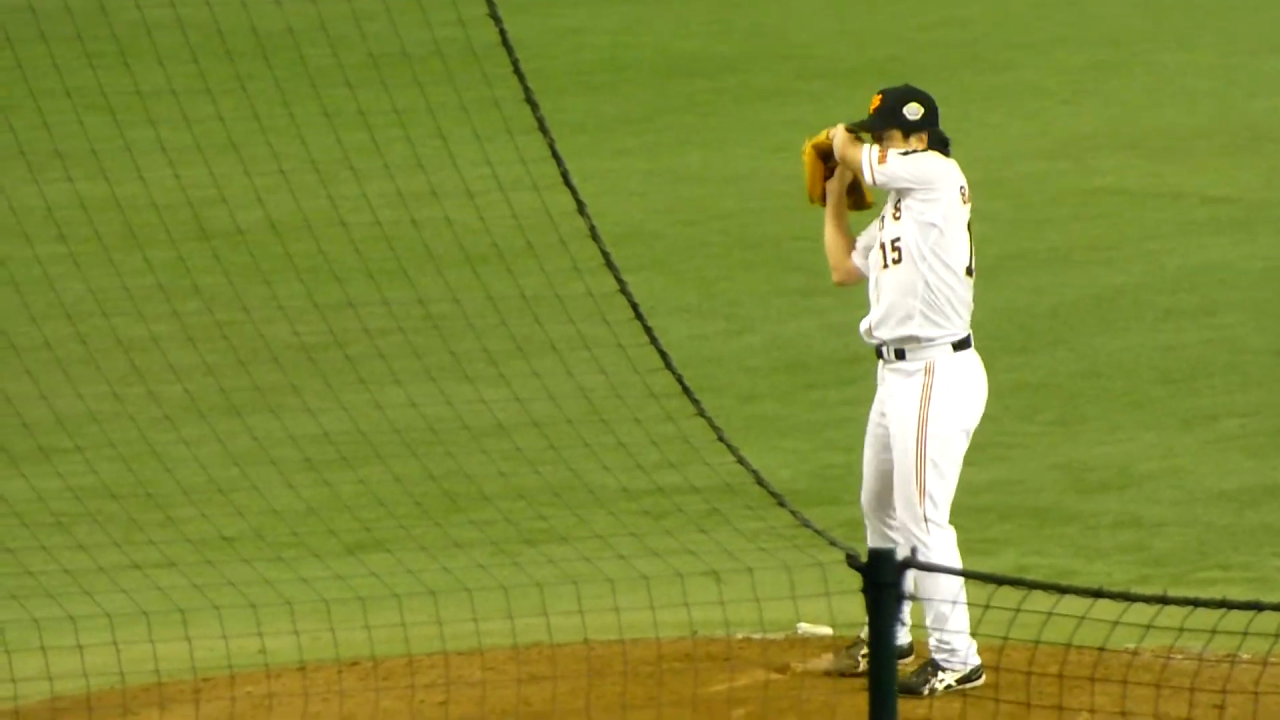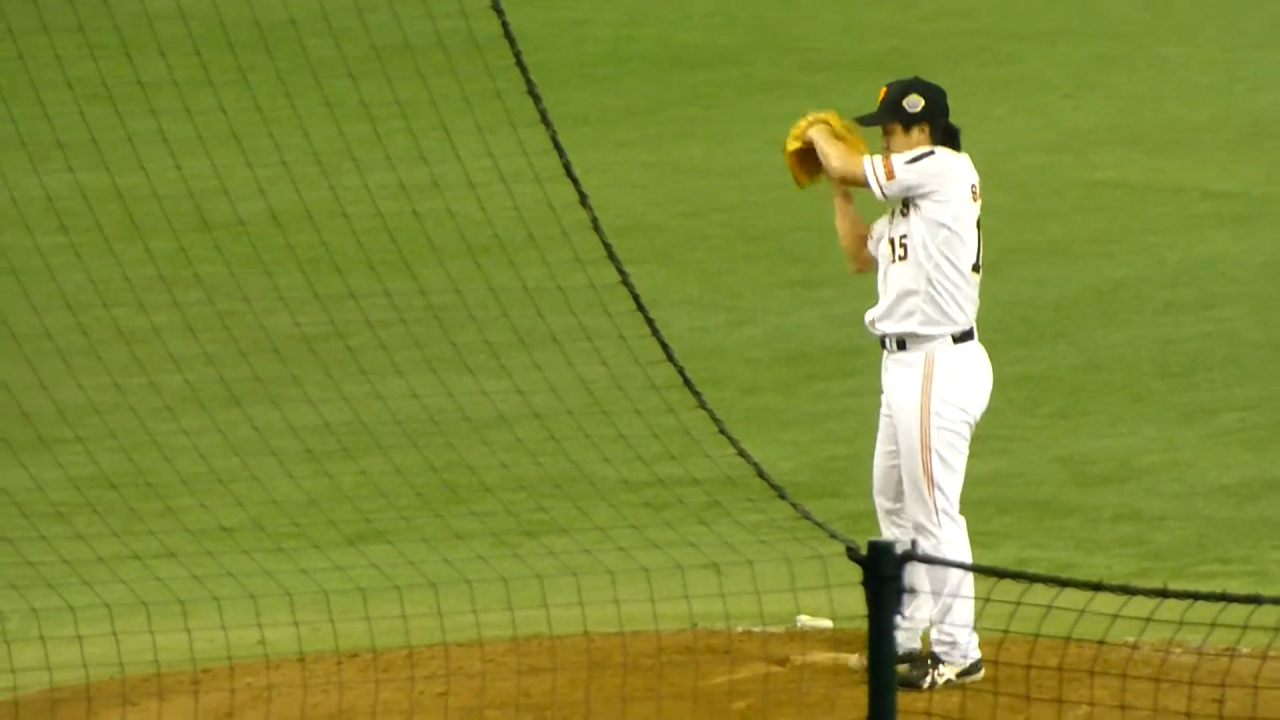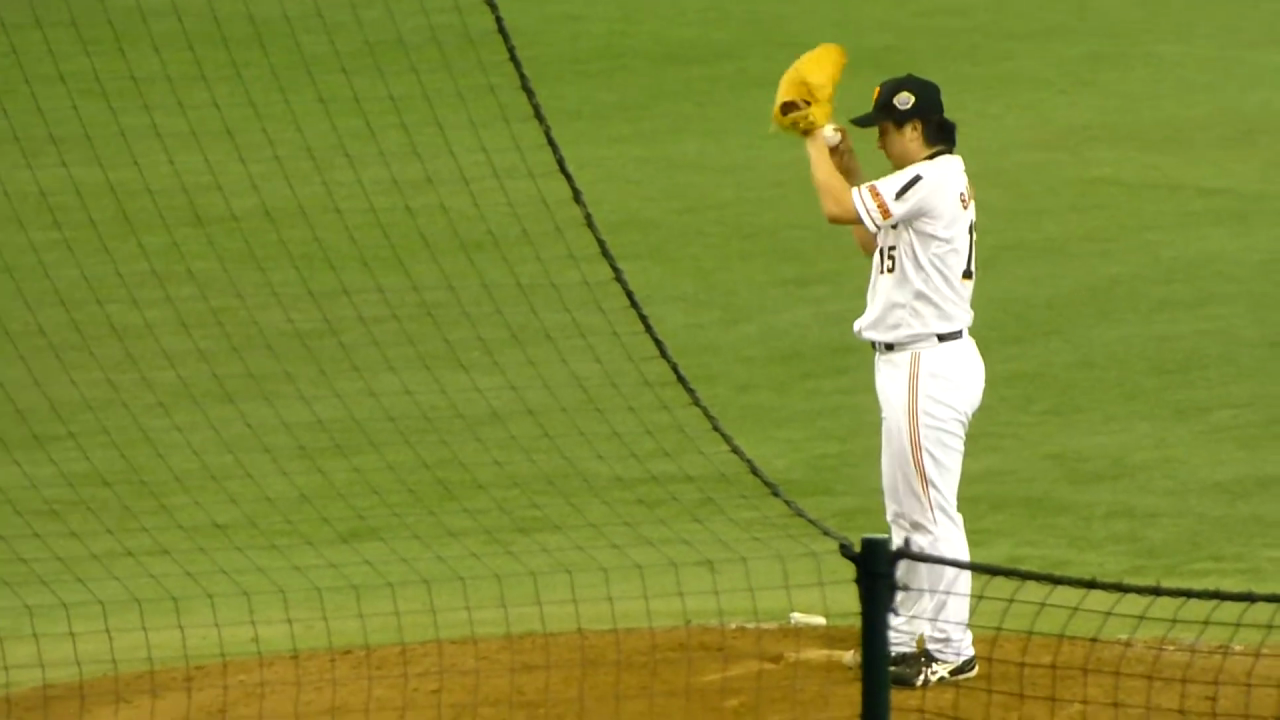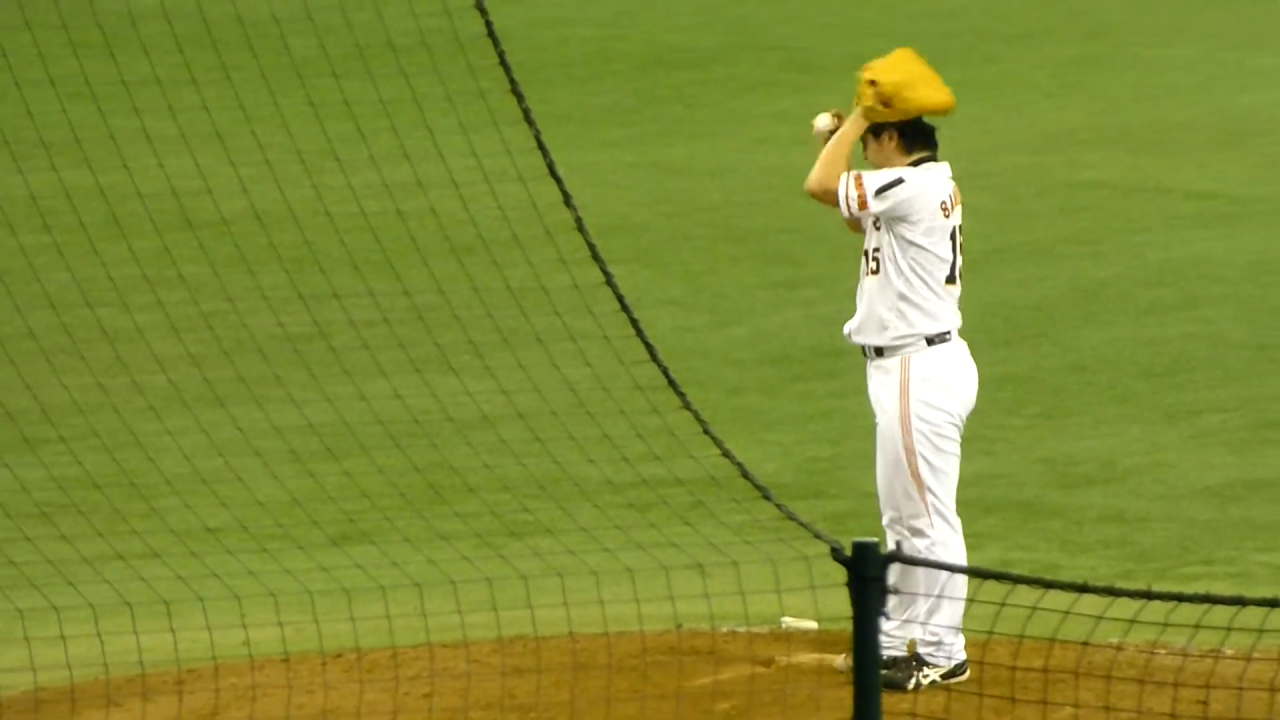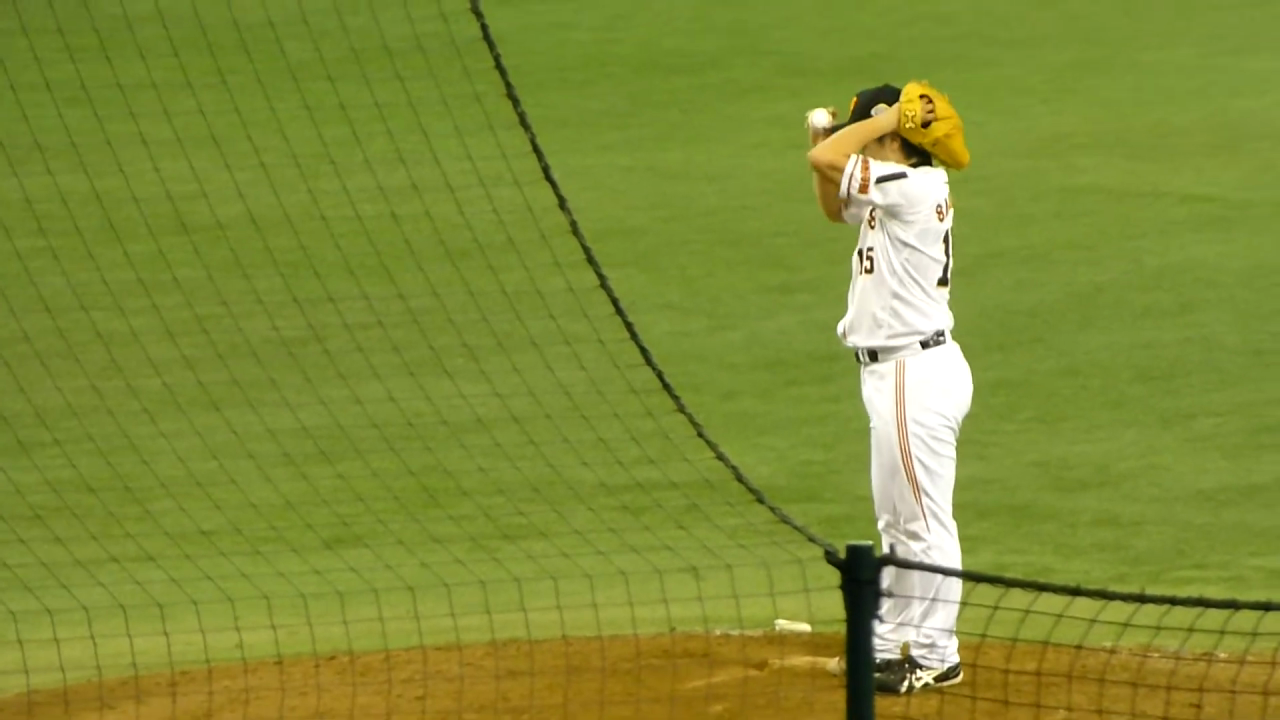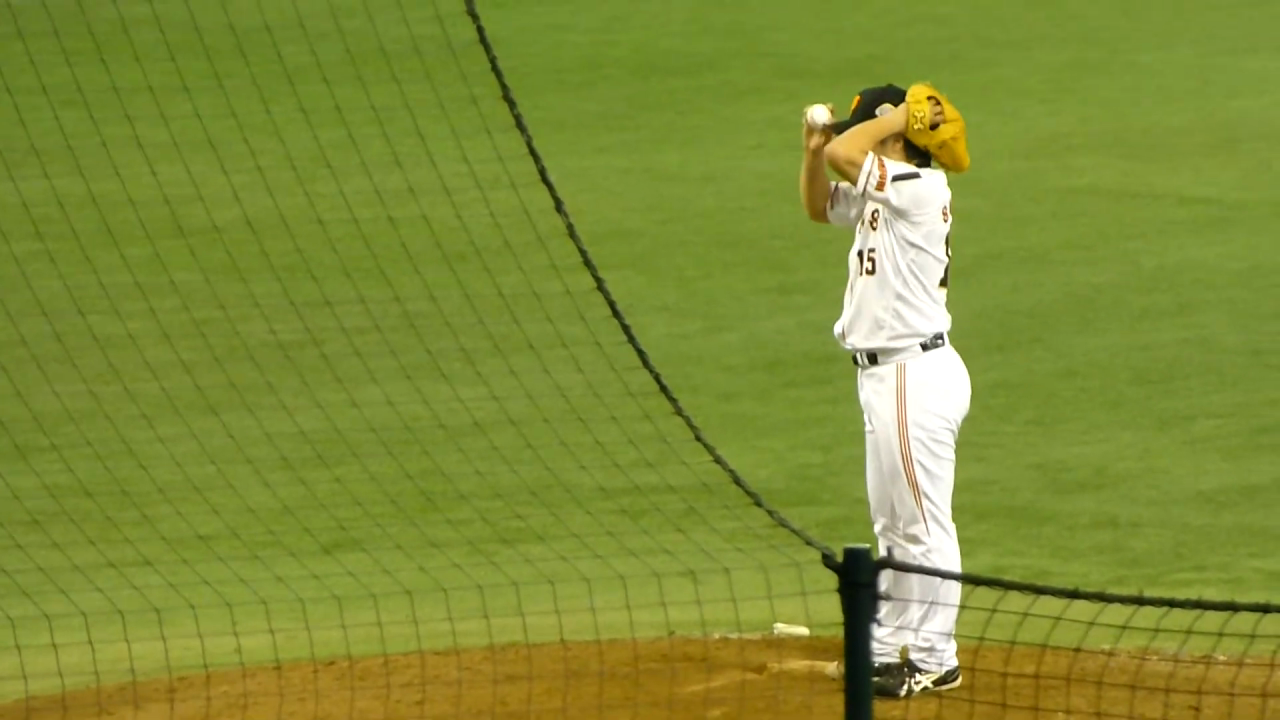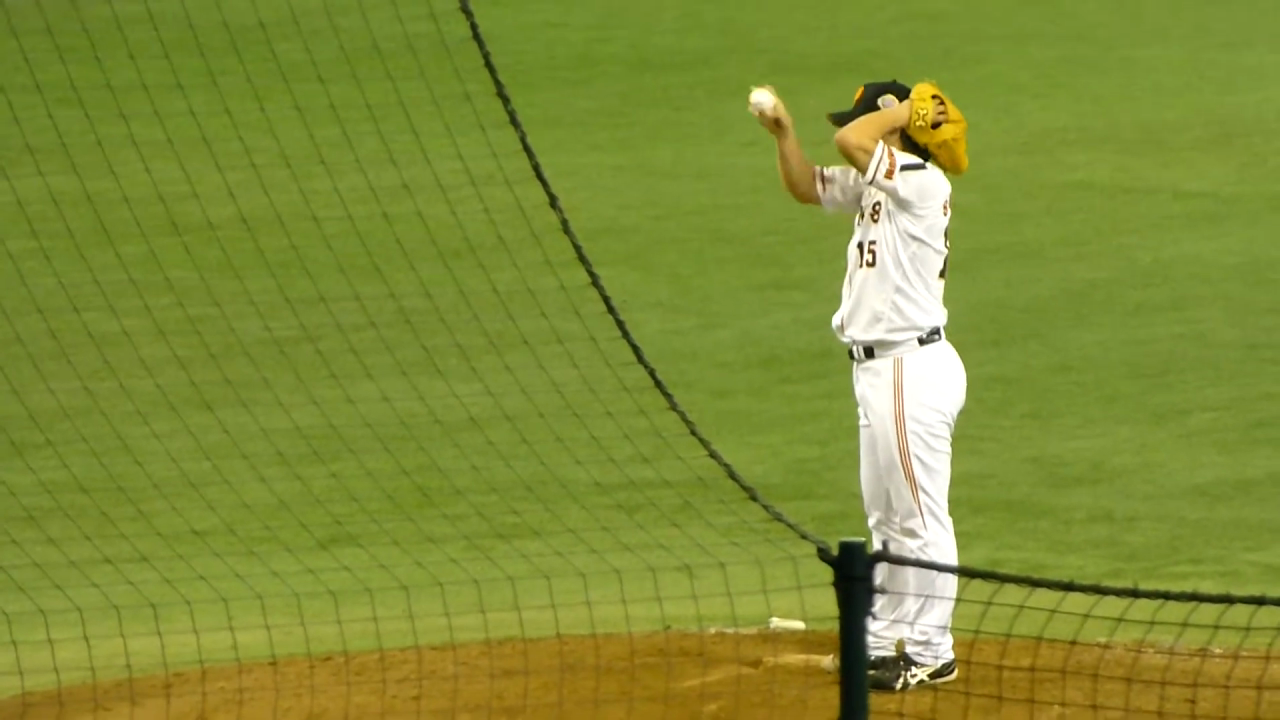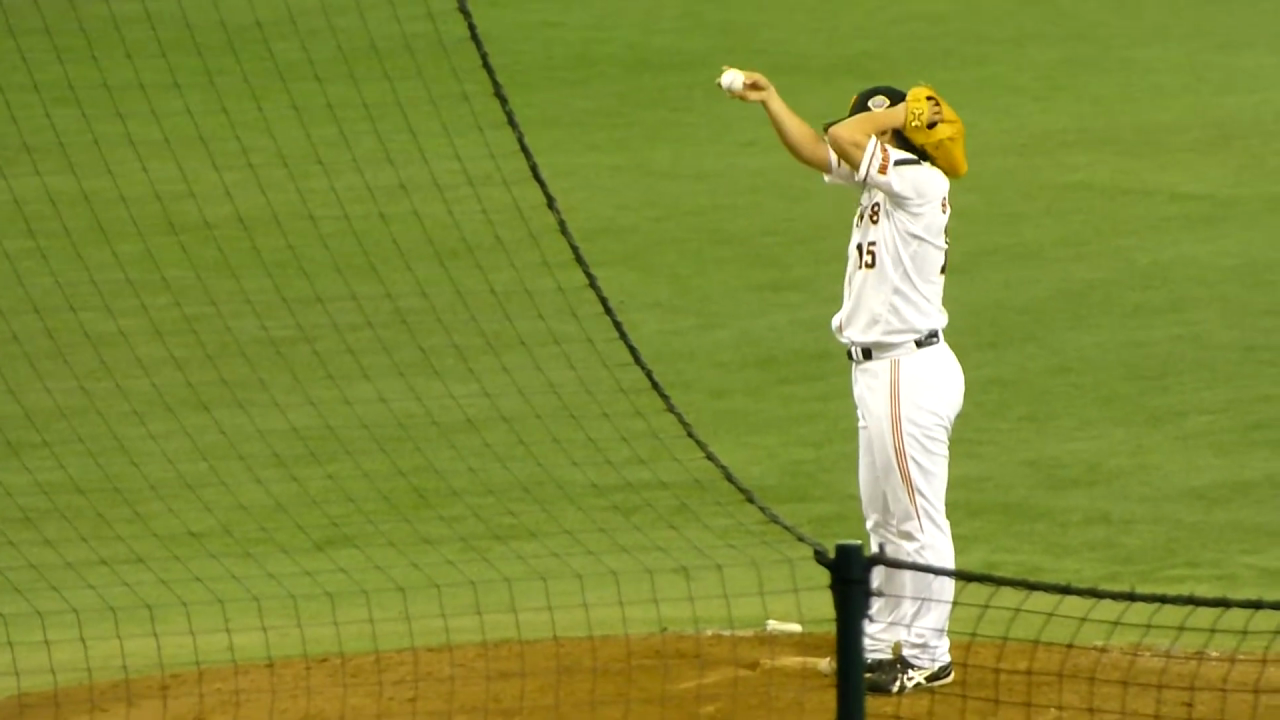
dt=0.2s
person 1, frame 1
left shoulder: (937, 174)
right shoulder: (898, 203)
left elbow: (850, 151)
right elbow: (843, 269)
left wrist: (841, 137)
right wrist: (835, 195)
left hip: (937, 377)
right hip: (897, 373)
left knee: (921, 519)
right knee: (881, 510)
left ankle: (957, 657)
right ankle: (888, 636)
person 1, frame 2
left shoulder: (944, 168)
right shoulder: (913, 194)
left elbow: (848, 165)
right elbow: (861, 255)
left wrist: (819, 132)
right wrist: (840, 188)
left hip: (940, 367)
right hip: (908, 365)
left knee: (931, 513)
right knee: (896, 506)
left ankle: (958, 651)
right ankle: (907, 635)
person 1, frame 3
left shoulder: (931, 179)
right shoulder: (922, 186)
left elbow: (837, 209)
right elbow: (871, 241)
left wrist: (814, 143)
right wrist: (844, 161)
left hip: (930, 366)
right hip: (909, 364)
left knee: (931, 512)
right knee: (906, 514)
left ankle: (951, 648)
right ankle: (904, 637)
person 1, frame 4
left shoulder: (912, 186)
right shoulder: (918, 185)
left elbow: (818, 185)
right elbow: (850, 202)
left wrist: (861, 116)
right wrist: (846, 135)
left hip: (921, 370)
right hip: (907, 369)
left knee: (928, 517)
right knee: (902, 518)
left ankle: (944, 652)
right ankle: (897, 641)
person 1, frame 5
left shoulder: (911, 187)
right shoulder: (901, 189)
left elbow: (822, 160)
right elbow: (833, 207)
left wrist: (892, 115)
right wrist: (828, 138)
left hip: (916, 374)
right hip: (894, 371)
left knee: (923, 522)
right knee: (895, 522)
left ankle: (936, 655)
right ankle: (890, 643)
person 1, frame 6
left shoulder: (919, 187)
right shoulder: (882, 192)
left elbow: (843, 154)
right elbow: (819, 206)
left wrist: (901, 114)
right wrist: (813, 152)
left hip: (915, 376)
right hip: (885, 375)
left knee: (923, 525)
right knee: (892, 525)
left ankle: (936, 659)
right ankle: (889, 647)
person 1, frame 7
left shoulder: (923, 181)
right shoulder: (872, 182)
left elbow: (849, 139)
right elbow: (805, 187)
left wrist: (910, 110)
right wrist: (782, 132)
left hip: (911, 370)
right hip: (878, 369)
left knee: (919, 519)
right knee: (886, 518)
left ankle: (931, 653)
right ankle: (883, 640)
person 1, frame 8
left shoulder: (921, 180)
right shoulder: (879, 179)
left elbow: (841, 135)
right elbow: (815, 148)
left wrist: (906, 113)
right wrist: (770, 98)
left hip: (910, 373)
right hip: (877, 371)
left knee: (916, 521)
right knee: (884, 521)
left ankle: (928, 656)
right ankle: (879, 643)
